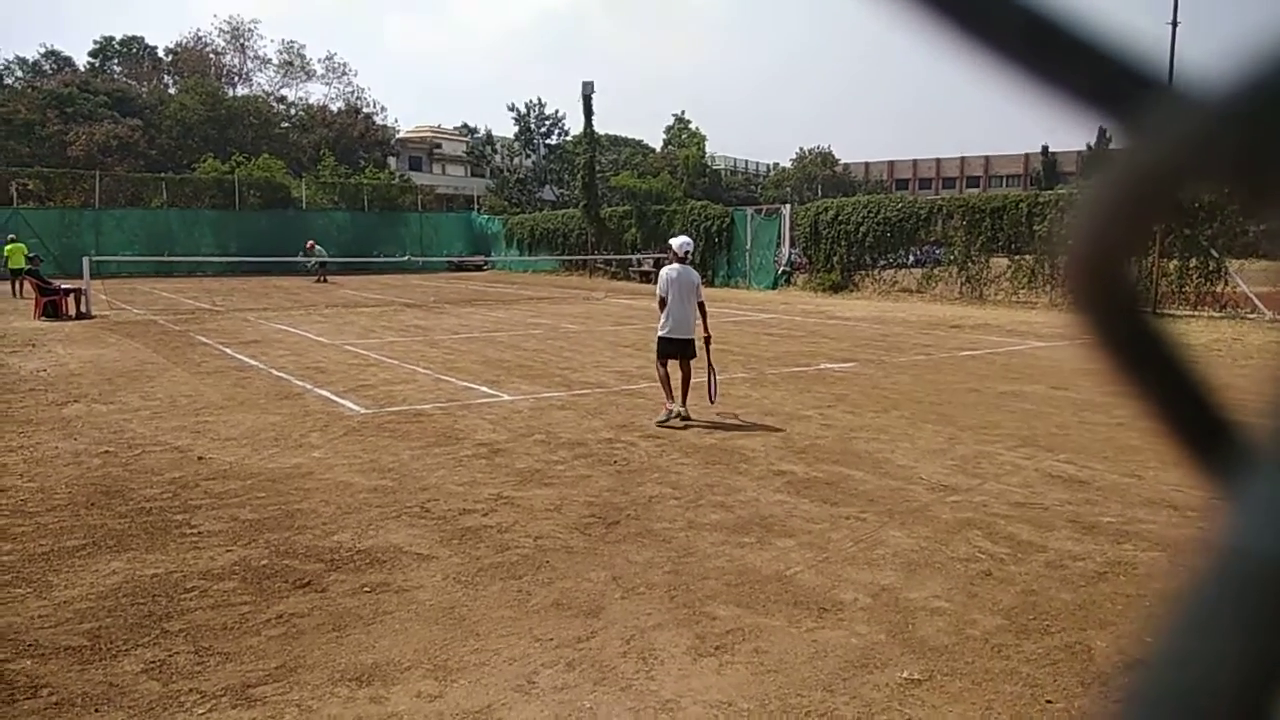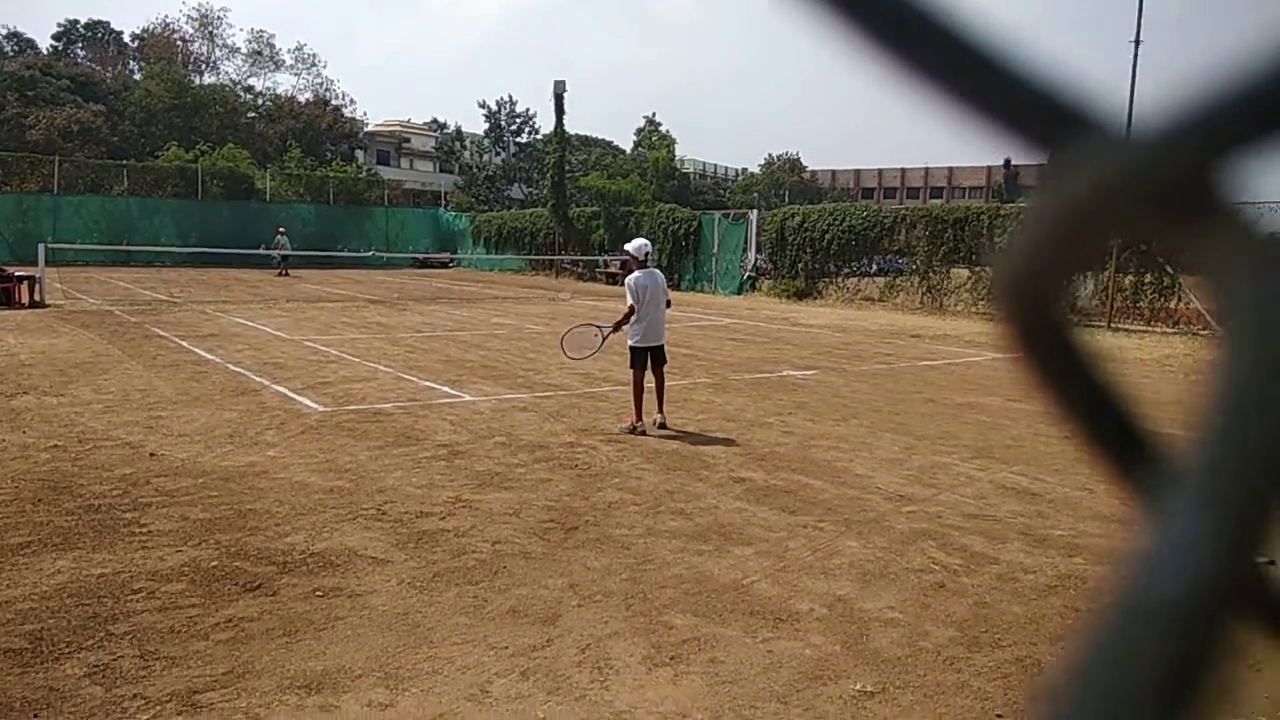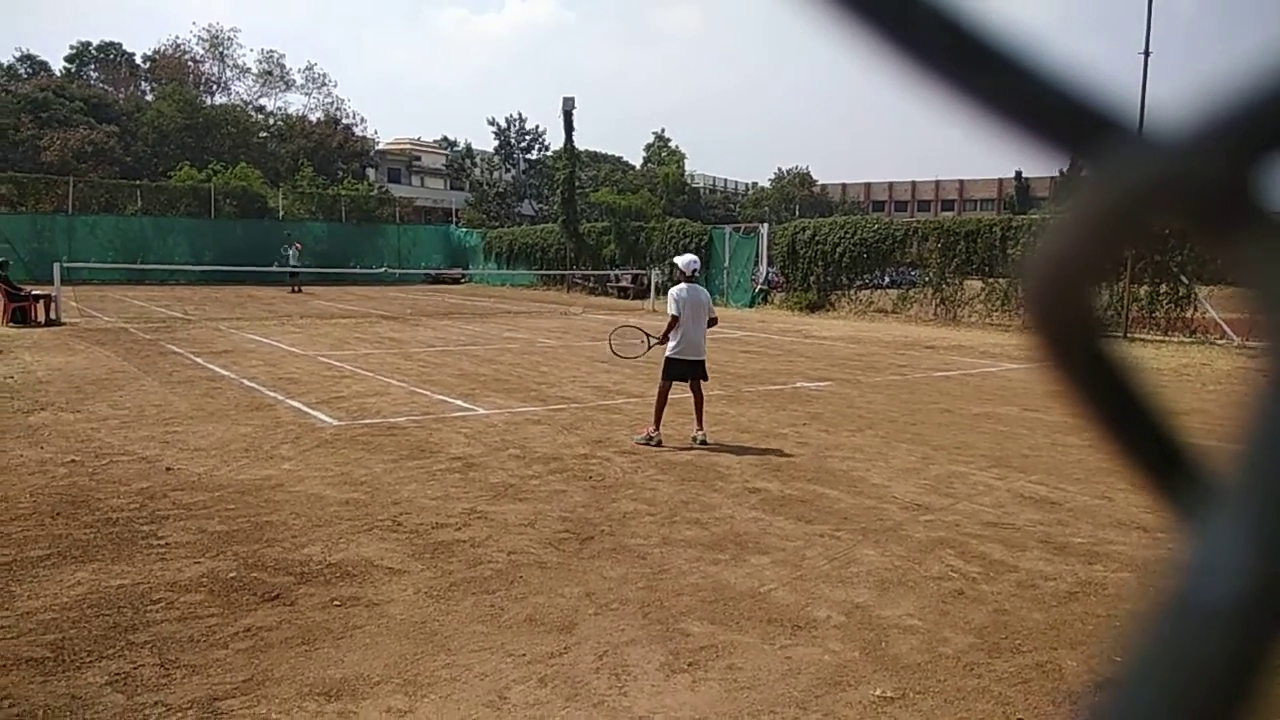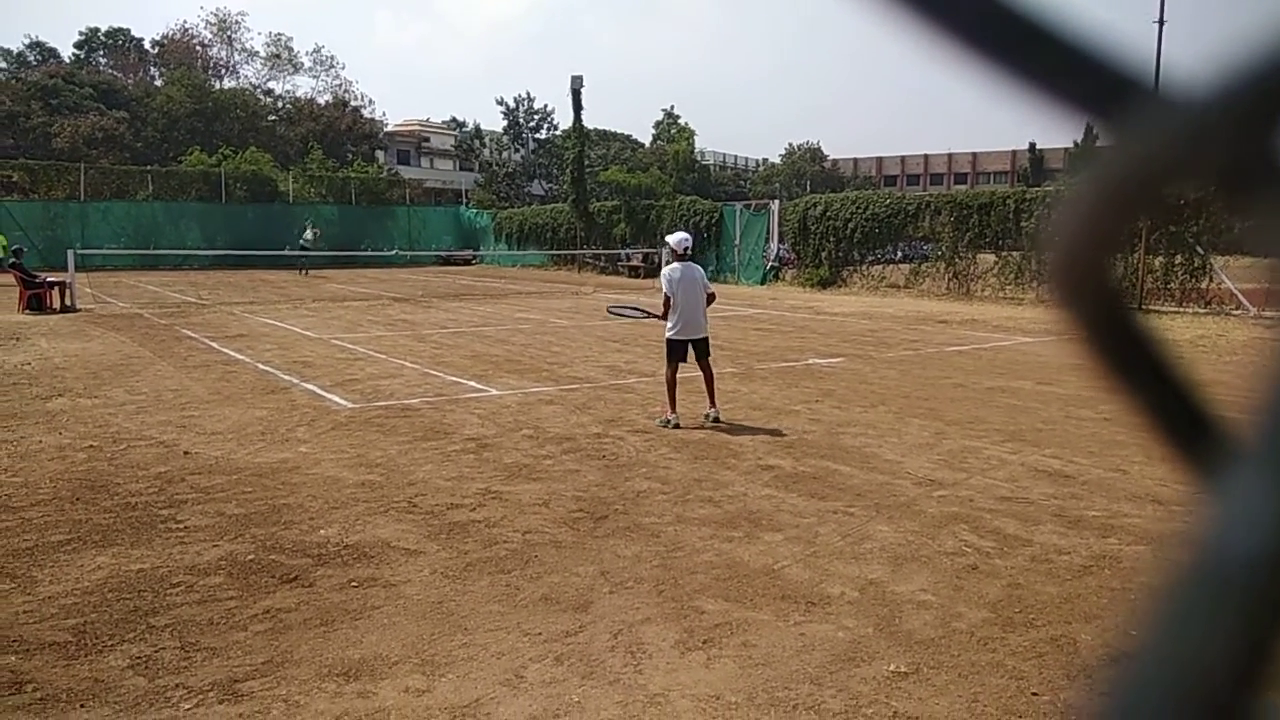
dt=0.7s
person 1, frame 1
left shoulder: (666, 271)
right shoulder: (695, 275)
left elbow: (661, 301)
right elbow: (700, 304)
left wrist: (664, 318)
right wrist: (705, 329)
left hip: (669, 328)
right hip: (688, 329)
left knee: (661, 364)
right knee: (685, 365)
left ankle: (671, 404)
right ankle: (682, 407)
person 1, frame 2
left shoulder: (631, 280)
right shoulder: (659, 275)
left elbow: (631, 309)
right elbow: (667, 303)
left wrist: (619, 323)
left hip: (639, 335)
right hip: (658, 334)
left knee: (638, 375)
right knee: (658, 371)
left ankle: (637, 421)
right ankle: (660, 414)
person 1, frame 3
left shoulder: (675, 292)
right shoulder: (704, 293)
left elbow: (674, 319)
right elbow: (713, 320)
left wrist: (664, 336)
left hip: (678, 348)
right hip: (697, 349)
left knee: (664, 386)
right knee: (696, 387)
left ankle: (654, 431)
right ankle: (700, 431)
person 1, frame 4
left shoulder: (668, 271)
right shoulder: (698, 270)
left elbow: (667, 299)
right elbow: (711, 296)
left wrist: (665, 313)
left hip: (677, 327)
right hip: (699, 326)
left knee: (672, 368)
right knee: (704, 364)
left ankle: (672, 414)
right ankle: (713, 408)
